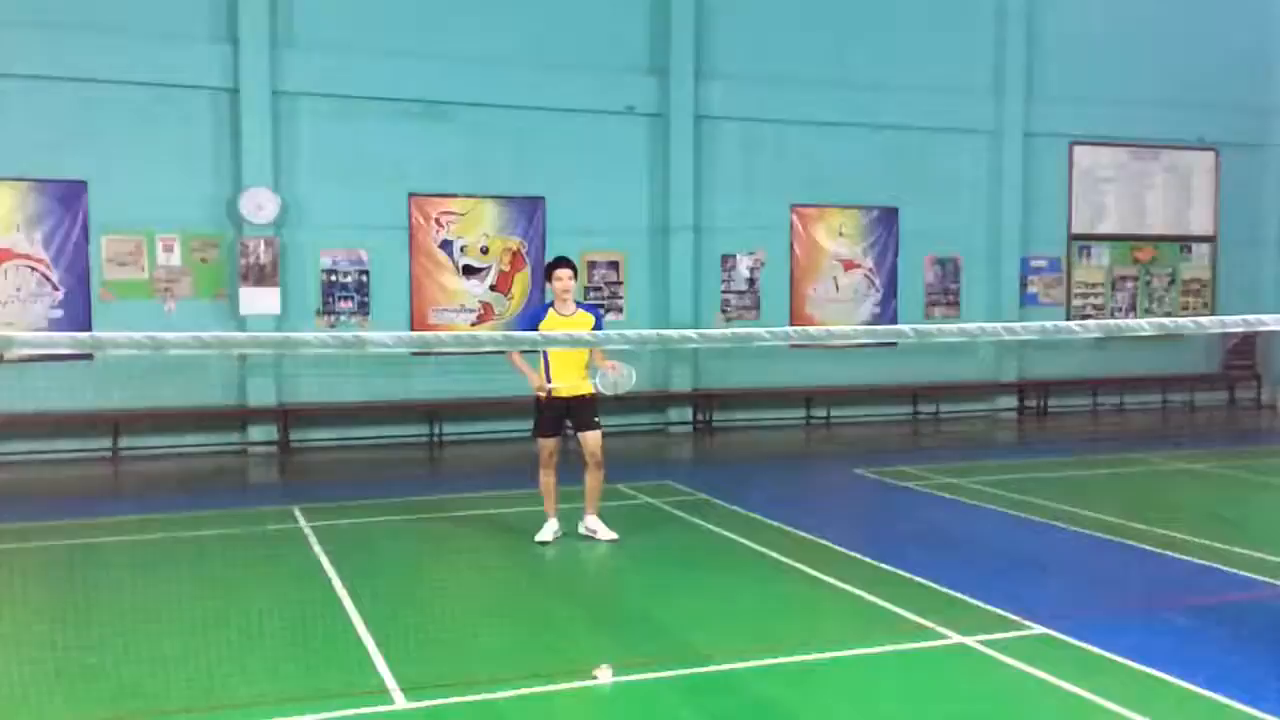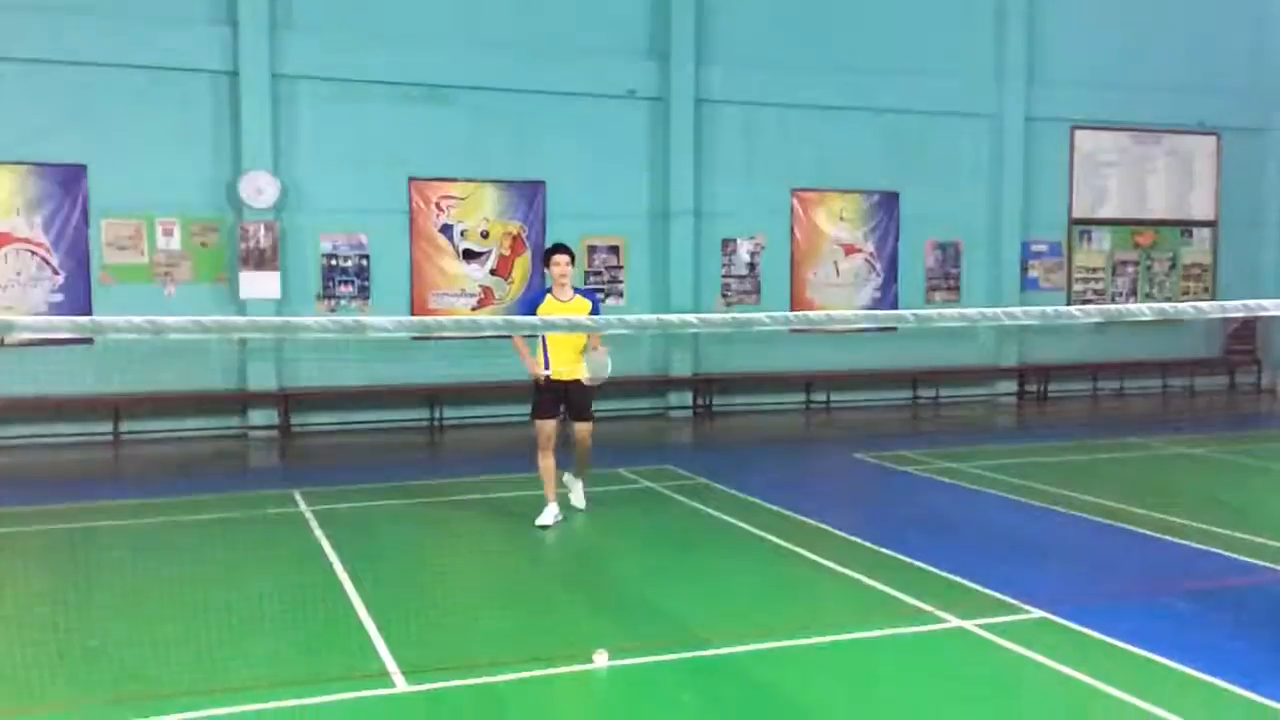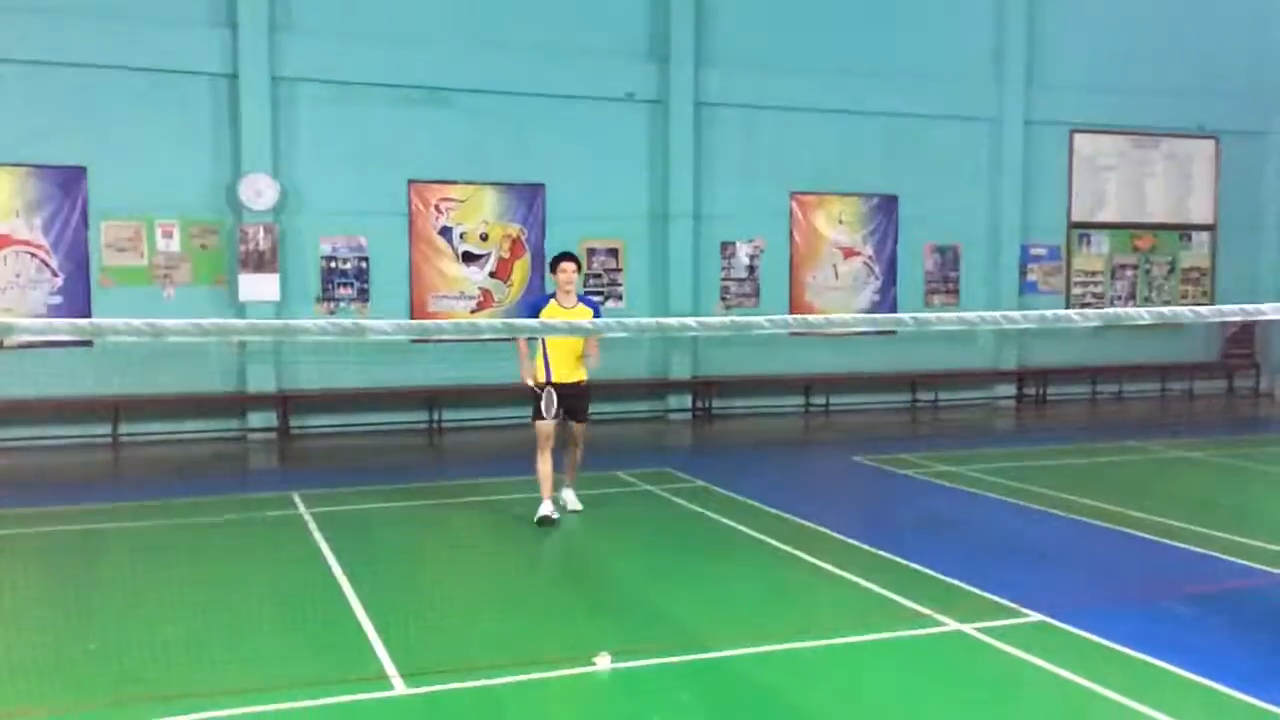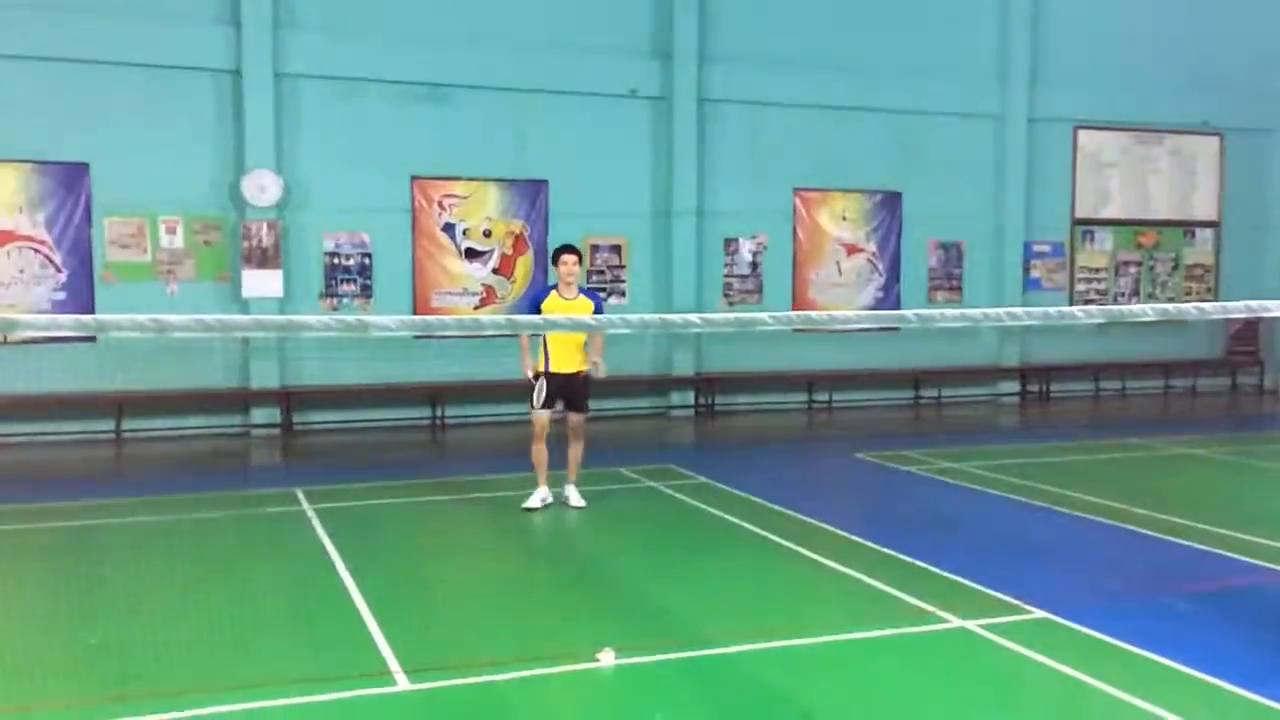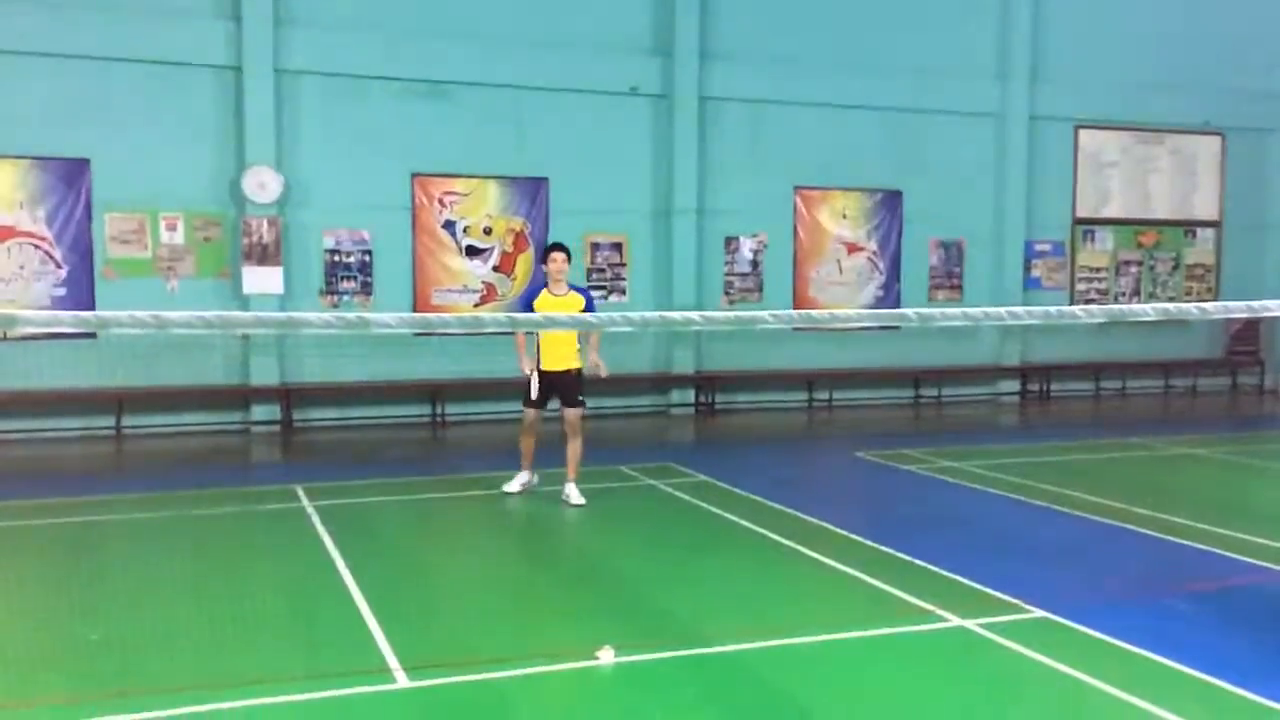
dt=0.2s
person 1, frame 1
left shoulder: (592, 315)
right shoulder: (538, 317)
right elbow: (514, 350)
left wrist: (605, 364)
right wrist: (531, 376)
left hip: (583, 394)
right hip: (550, 396)
left knee: (595, 456)
right knee: (547, 459)
left ankle: (591, 519)
right ankle: (552, 521)
person 1, frame 2
left shoulder: (589, 301)
right shoulder: (537, 302)
left elbow: (594, 335)
right elbow: (518, 334)
left wrist: (596, 346)
right wrist: (530, 360)
left hip: (579, 379)
right hip: (548, 380)
left knee: (583, 442)
right knee: (546, 442)
left ankle: (575, 478)
right ankle: (552, 505)
person 1, frame 3
left shoulder: (591, 308)
right shoulder: (540, 305)
left elbow: (592, 341)
right elbow: (522, 335)
left wrist: (591, 354)
right wrist: (525, 365)
left hip: (577, 382)
right hip: (546, 381)
left knee: (576, 440)
right knee: (544, 441)
left ankle: (568, 490)
right ankle: (547, 505)
person 1, frame 4
left shoulder: (592, 300)
right shoulder: (541, 297)
left elbow: (596, 334)
left wrist: (596, 356)
right wrist: (526, 358)
left hip: (578, 373)
right hip: (547, 373)
left knee: (576, 431)
right knee: (539, 431)
left ankle: (571, 488)
right ankle: (542, 490)
person 1, frame 5
left shoulder: (583, 296)
right shoulder: (534, 297)
left elbow: (592, 329)
right elbow: (521, 329)
left wrist: (593, 354)
right wrist: (523, 357)
left hip: (571, 370)
right hip: (540, 370)
left knee: (574, 428)
right knee: (528, 425)
left ankle: (571, 486)
right ankle: (526, 473)
